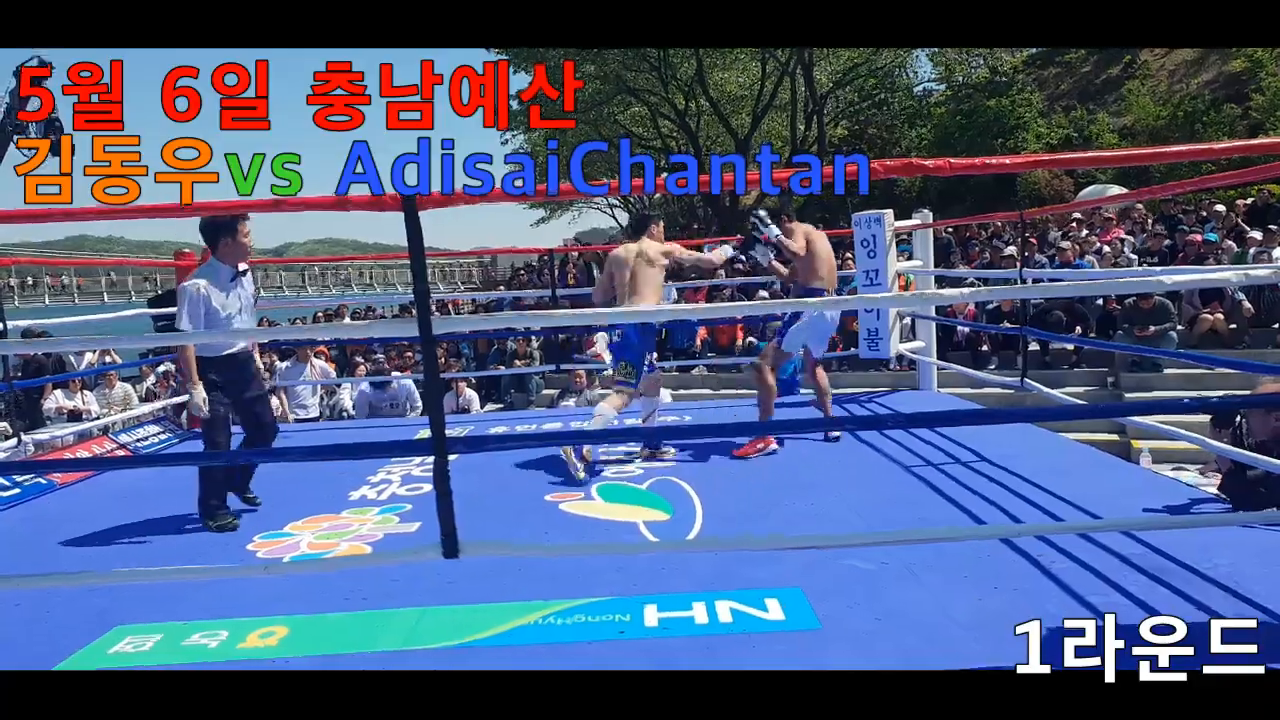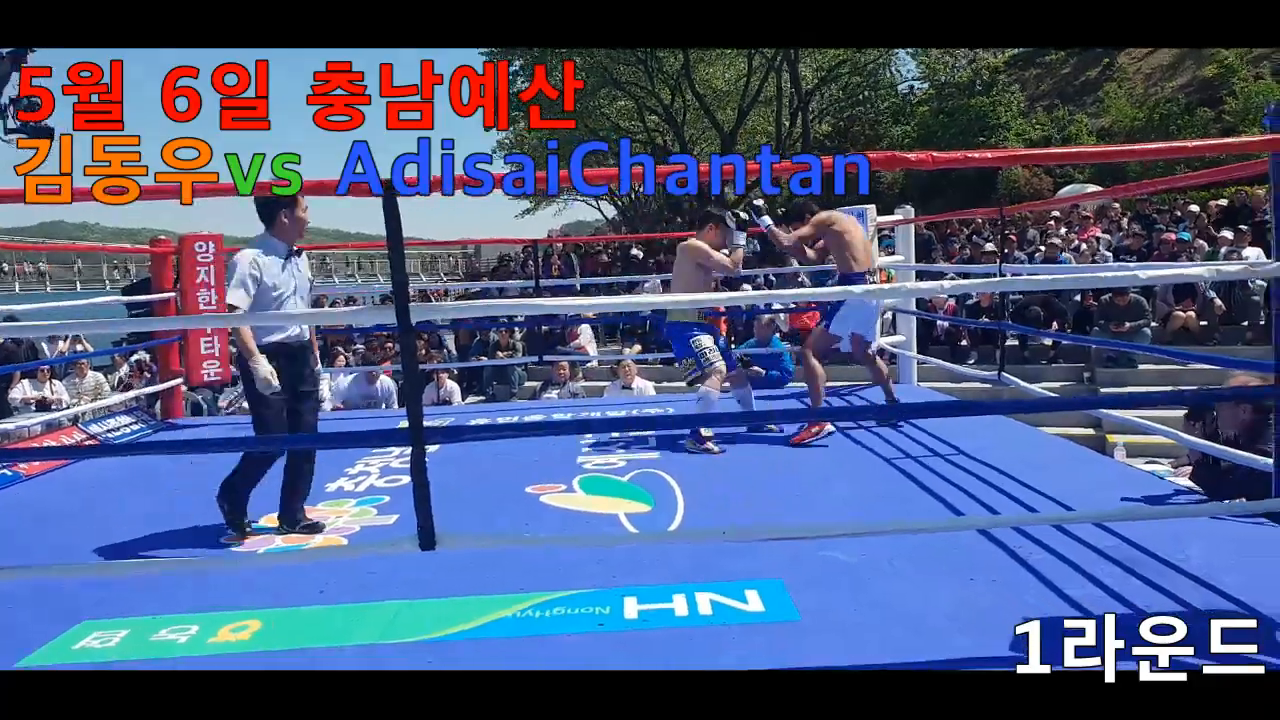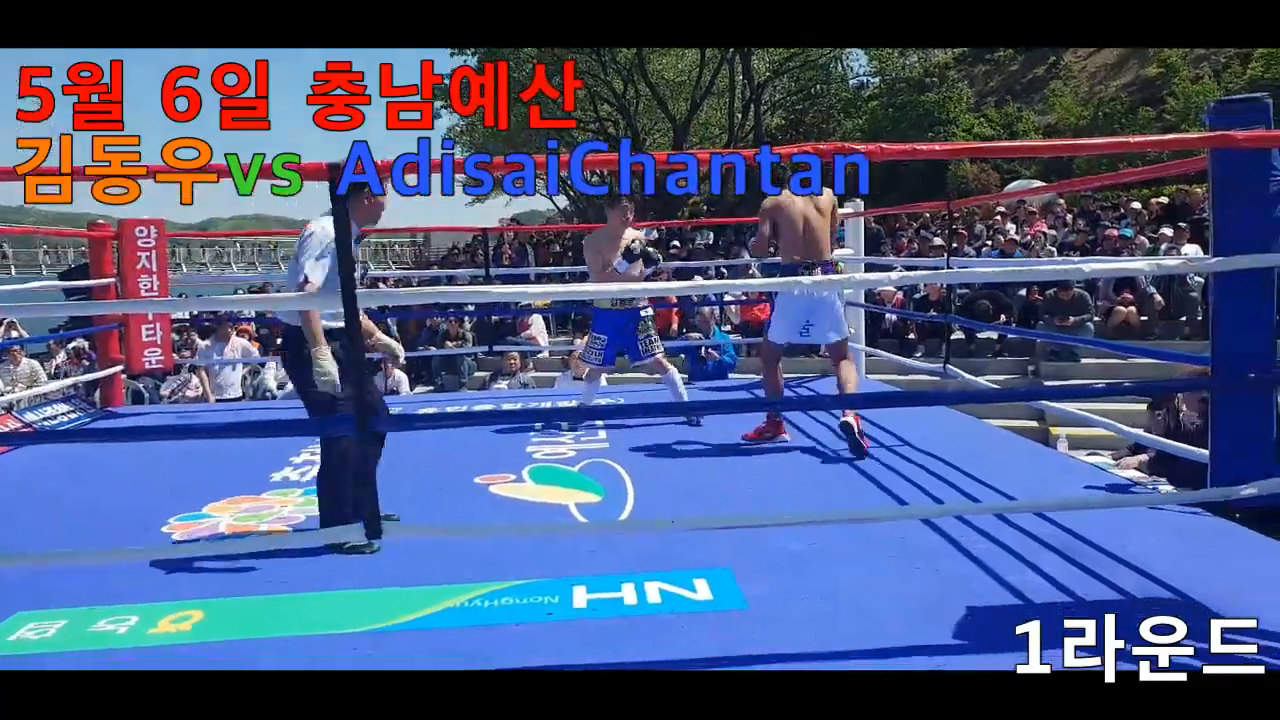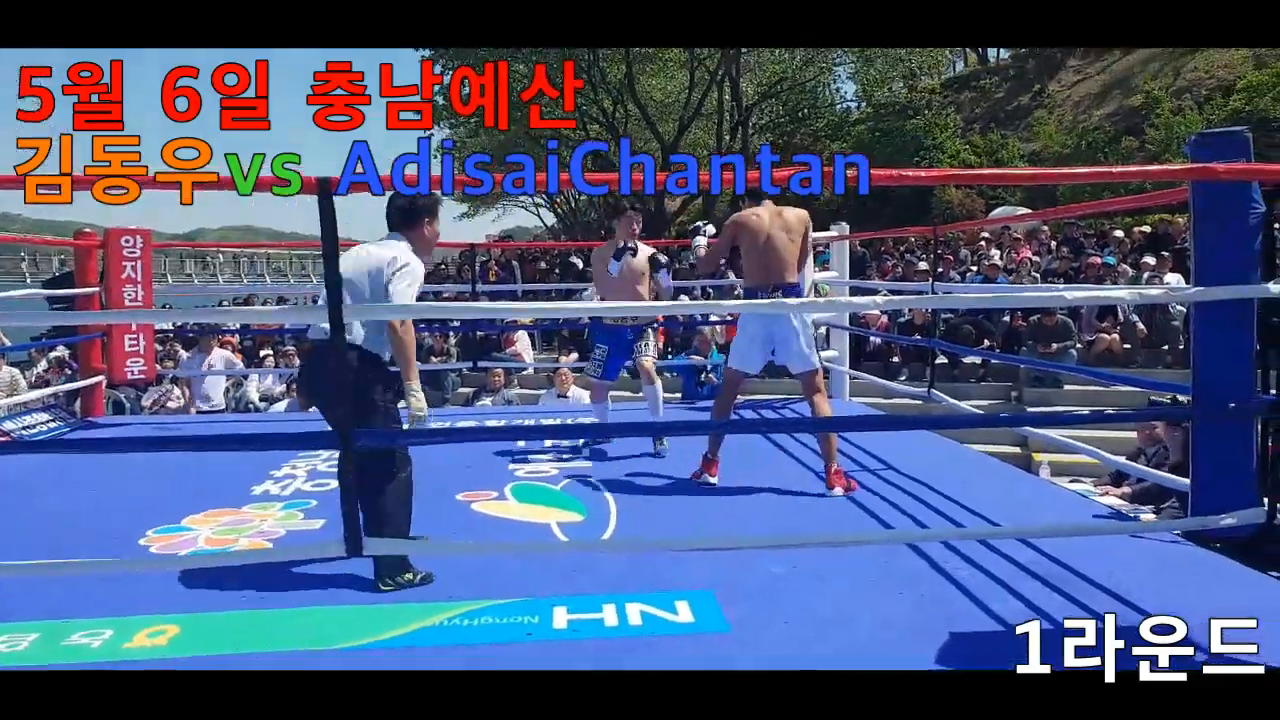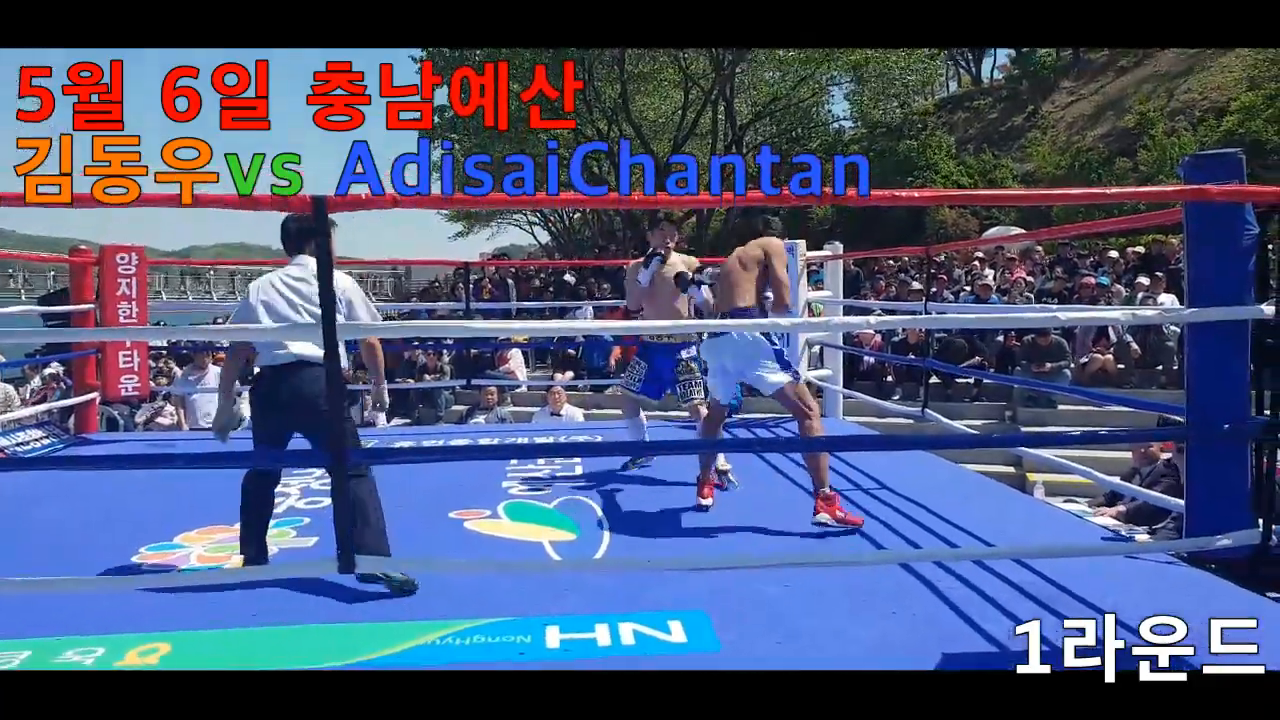
dt=0.5s
person 1, frame 1
left shoulder: (244, 273)
right shoulder: (197, 286)
right elbow: (185, 339)
left wrist: (255, 355)
right wrist: (195, 386)
left hip: (242, 363)
right hip: (212, 370)
left knee: (265, 428)
right knee: (218, 441)
left ankle: (236, 481)
right ankle: (214, 511)
person 1, frame 2
left shoulder: (299, 258)
right shoulder: (249, 260)
right elbow: (236, 316)
left wrist: (313, 354)
right wrist: (257, 361)
left hip: (298, 357)
right hip: (265, 359)
left knee: (304, 437)
right knee: (271, 440)
left ankle: (292, 513)
right ankle: (232, 495)
person 1, frame 3
left shoulder: (345, 238)
right shoulder: (326, 233)
right elbow: (306, 294)
left wrist: (379, 339)
right wrist: (320, 353)
left hip: (337, 344)
right hip: (310, 349)
left knee: (374, 417)
right knee: (342, 435)
left ankle: (363, 510)
right ankle: (340, 527)
person 1, frame 4
left shoulder: (357, 254)
right shoulder: (407, 261)
right elbow: (398, 322)
right wrist: (412, 386)
left hip: (318, 362)
right hip: (354, 366)
left knee: (358, 452)
right knee: (391, 466)
left ankle: (359, 538)
right ankle: (393, 568)
person 1, frame 5
left shoulder: (259, 287)
right shoulder: (338, 281)
left elbow: (236, 352)
right elbow: (369, 340)
left wrist: (226, 404)
right wrist: (379, 385)
left hip: (271, 384)
right hip: (319, 381)
left knee: (263, 472)
right knee: (352, 474)
left ankle: (253, 556)
right ankle: (374, 563)
person 2, frame 1
left shoulder: (800, 229)
right shoulder: (816, 236)
left elbow: (798, 252)
right elbow: (790, 276)
left wrist: (772, 232)
right wrist: (763, 256)
left hip: (812, 306)
right hip: (830, 308)
left knee: (764, 365)
right knee: (813, 365)
left ankle: (765, 437)
person 2, frame 2
left shoulder: (825, 218)
right shoulder: (843, 222)
left elbow: (787, 243)
right elbow: (811, 258)
left wrist: (763, 219)
right wrist: (779, 227)
left hip: (854, 294)
left knee: (809, 351)
right knee: (865, 354)
left ankle: (819, 421)
right ankle: (893, 408)
person 2, frame 3
left shoulder: (772, 204)
right shoulder: (827, 196)
left elbow: (759, 248)
left hip: (793, 285)
right hip: (825, 282)
left knee: (769, 356)
right knee: (841, 356)
left ankle: (774, 424)
right ankle: (849, 416)
person 2, frame 4
left shoulder: (739, 220)
right shoulder: (800, 216)
left elbow: (706, 267)
left wrist: (699, 243)
left hip: (755, 309)
left knee: (728, 389)
right knee: (816, 391)
left ankle: (710, 464)
right ankle: (834, 473)
person 2, frame 5
left shoulder: (736, 253)
right shoulder: (772, 247)
right elbow: (782, 301)
right wrist: (773, 313)
left hip: (715, 340)
right hip: (746, 331)
left knee: (716, 412)
right knee: (808, 413)
left ankle: (705, 487)
right ankle: (825, 502)
person 3, frame 1
left shoulder: (615, 255)
right shoulder: (663, 249)
left elbow: (598, 299)
right elbow: (709, 262)
right wrist: (726, 252)
left hip: (622, 326)
right hip: (638, 326)
left knee: (651, 385)
right knee: (623, 393)
left ankle: (650, 445)
right ankle: (580, 448)
person 3, frame 2
left shoulder: (704, 250)
right shoulder: (694, 247)
left elbow: (734, 270)
right elbow: (732, 268)
left wrist: (738, 235)
right wrist: (738, 236)
left hip: (702, 323)
right hip: (683, 325)
left knee: (735, 371)
right knee: (717, 371)
right ankle: (698, 435)
person 3, frame 3
left shoulder: (638, 237)
right shoulder: (593, 241)
right elbow: (598, 280)
left wrist: (651, 264)
right wrist: (622, 264)
left hip: (637, 308)
right hip: (606, 311)
left knee: (658, 361)
right knee: (597, 368)
person 3, frame 4
left shoulder: (649, 253)
right shoulder: (603, 251)
left elbow: (665, 295)
right elbow: (600, 291)
left wrist: (664, 275)
right wrist: (617, 260)
left hip: (642, 324)
right hip: (611, 326)
left knee: (646, 369)
right knee: (597, 385)
left ankle: (658, 431)
person 3, frame 5
left shoulder: (689, 264)
right shoulder: (637, 267)
left elbow: (709, 305)
right elbow: (633, 305)
left wrist: (695, 288)
right wrist: (647, 268)
left hip: (682, 344)
right hip: (649, 344)
left knee: (696, 406)
right knee: (628, 399)
left ankle: (720, 465)
